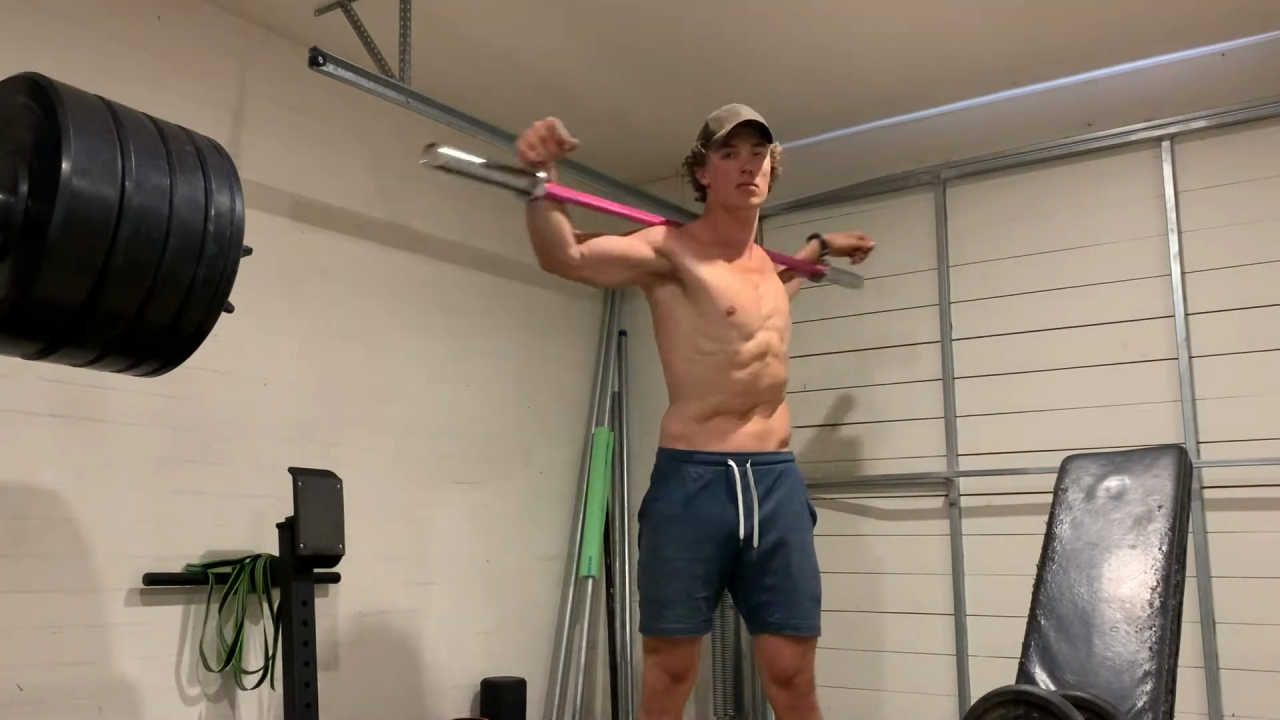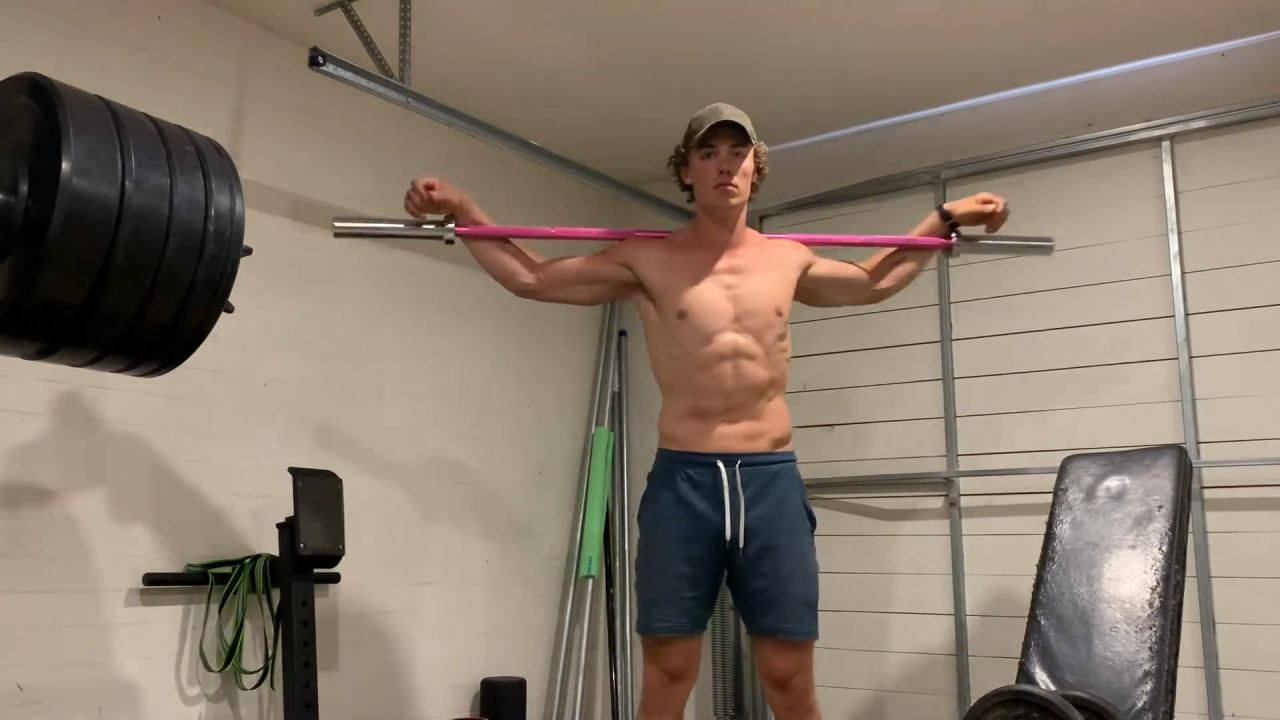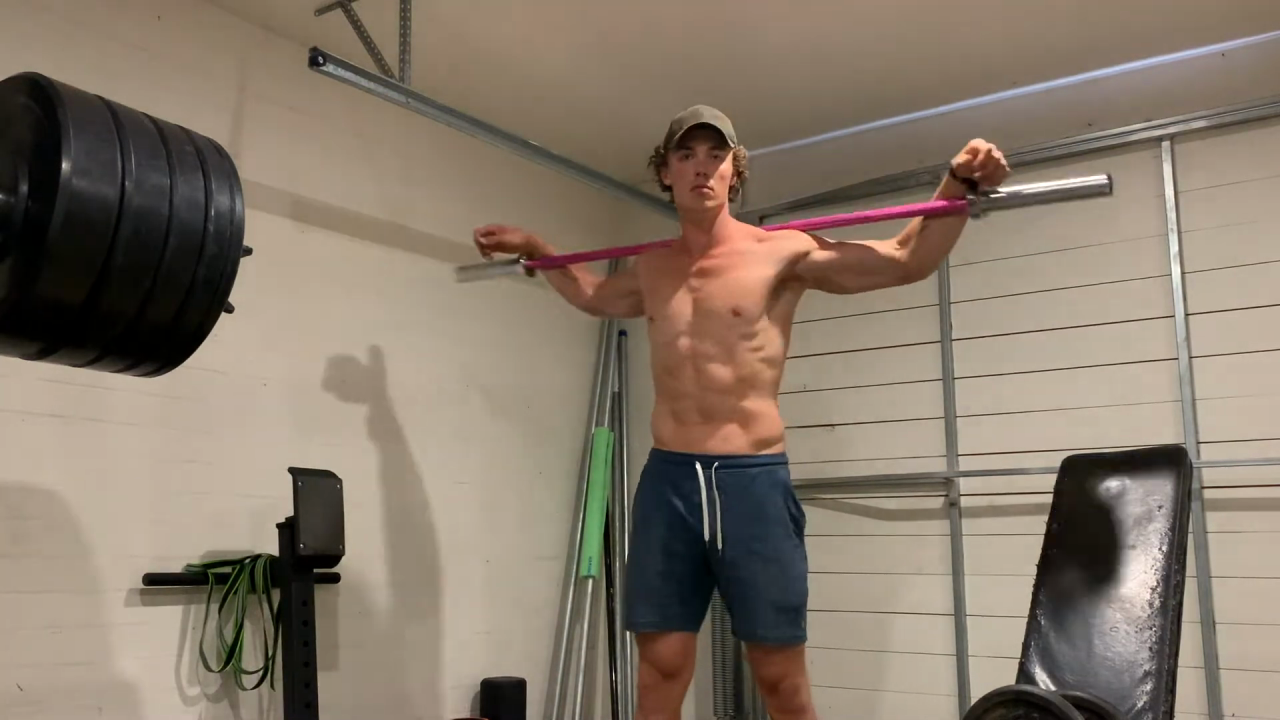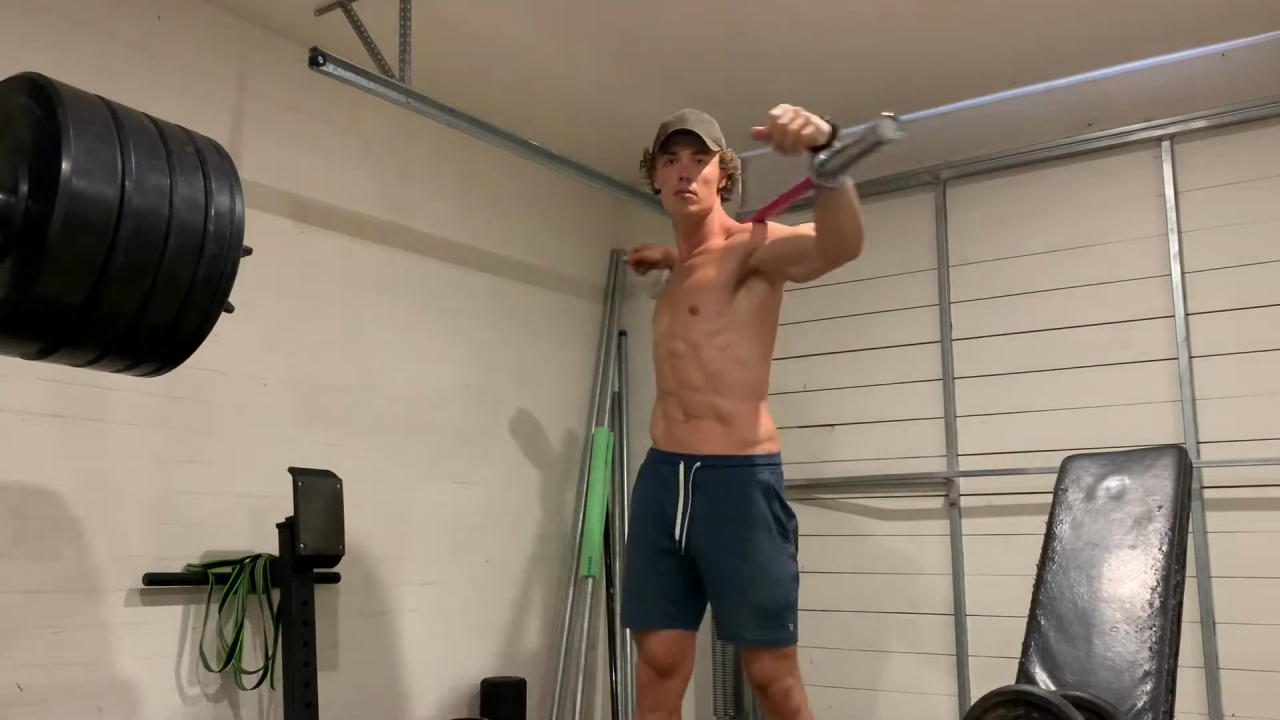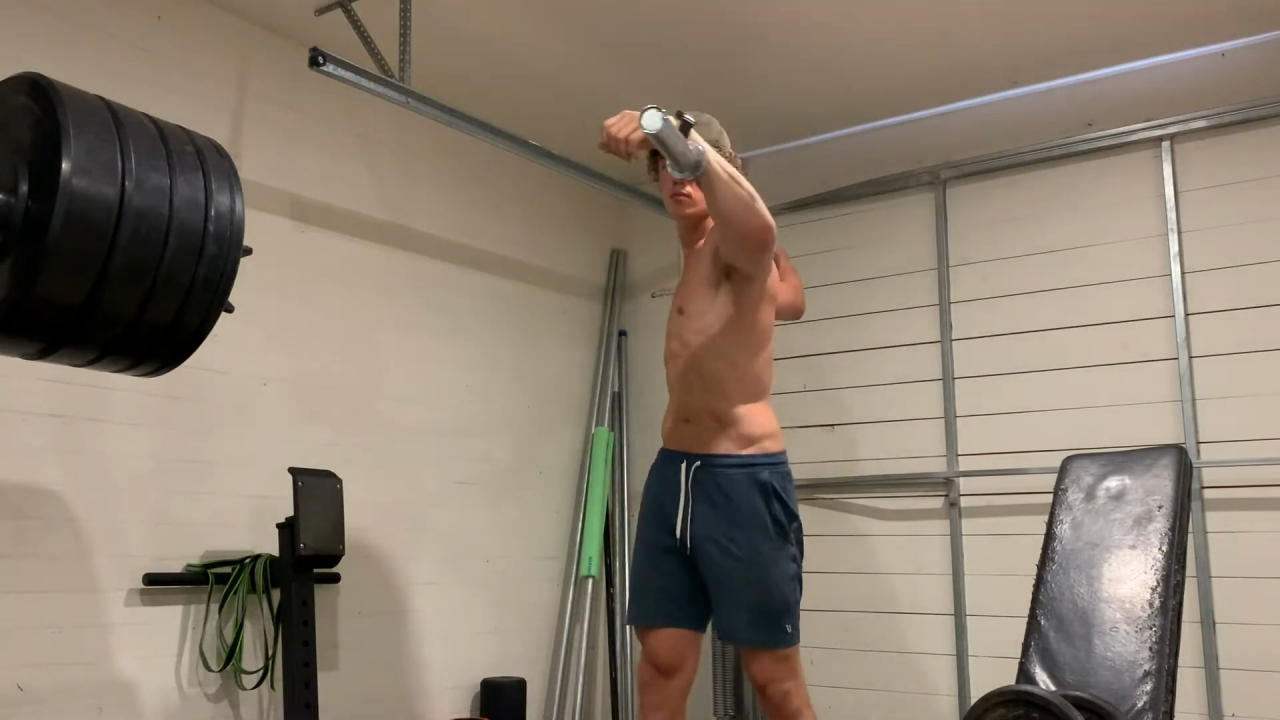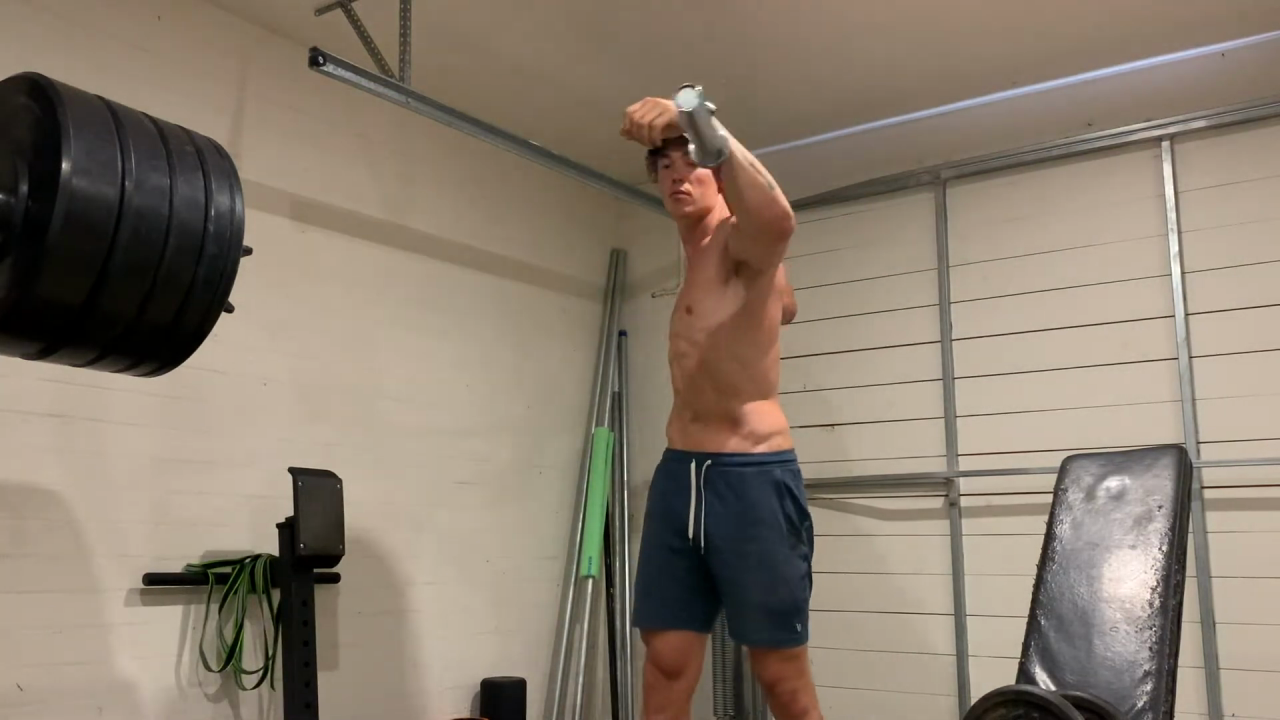
dt=0.3s
person 1, frame 1
left shoulder: (765, 266)
right shoulder: (671, 248)
right elbow: (562, 254)
left wrist: (820, 249)
right wrist: (535, 174)
left hip: (777, 483)
right hip: (690, 483)
person 1, frame 2
left shoulder: (788, 259)
right shoulder: (646, 259)
left elbow: (873, 283)
right elbow: (530, 279)
left wrist: (944, 221)
right wrist: (462, 212)
left hip: (771, 481)
right hip: (682, 483)
person 1, frame 3
left shoulder: (782, 252)
right shoulder: (651, 267)
left elbow: (911, 261)
right elbow: (596, 297)
left wrist: (958, 188)
right wrist: (540, 252)
left hip: (754, 483)
right hip: (667, 482)
right knee: (662, 669)
person 1, frame 4
left shoulder: (753, 245)
right shoulder: (680, 269)
left elbow: (842, 240)
left wrist: (823, 149)
left hip: (740, 482)
right hip: (662, 478)
right knee: (658, 665)
person 1, frame 5
left shoulder: (735, 246)
right shoulder: (702, 264)
left elbow: (755, 226)
right elbow: (789, 297)
left wrist: (680, 138)
left hip: (743, 479)
right hip: (673, 475)
right knee: (662, 665)
person 1, frame 6
left shoulder: (742, 242)
right shoulder: (705, 264)
left elbow: (776, 218)
right elbow: (781, 303)
left hip: (753, 479)
right hip: (678, 479)
right knee: (666, 667)
